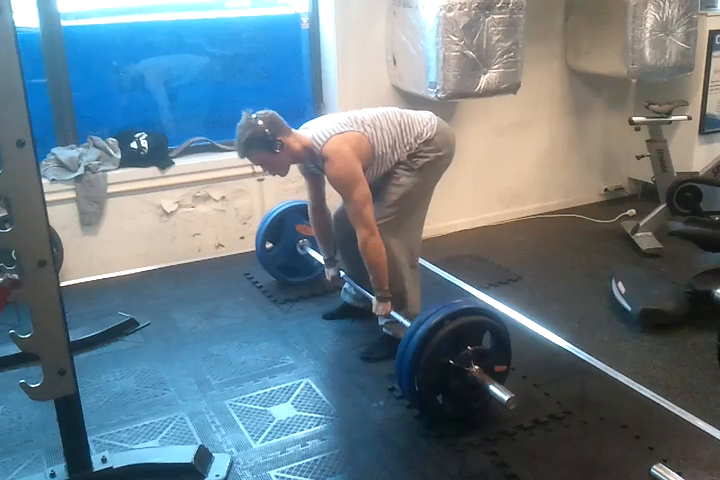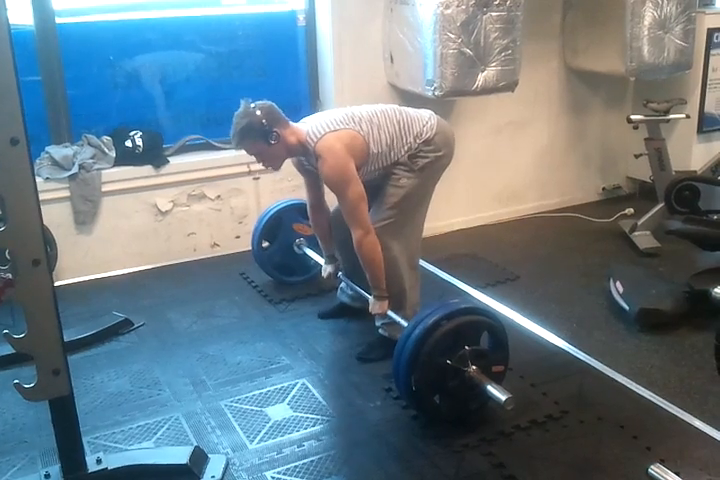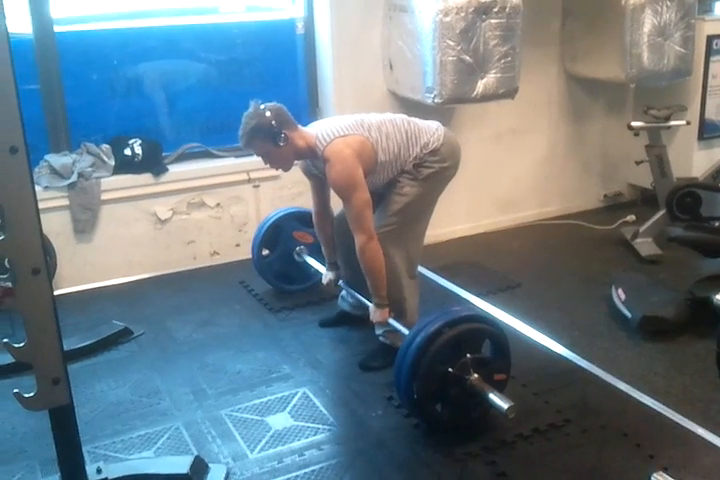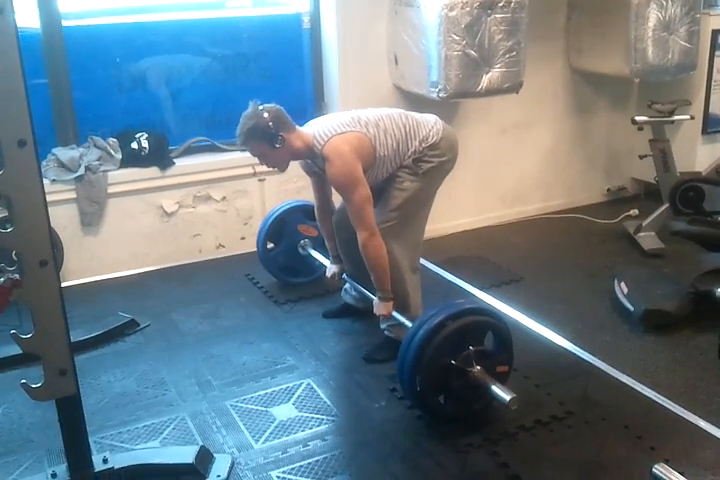
dt=0.7s
person 1, frame 1
left shoulder: (336, 156)
right shoulder: (304, 144)
left elbow: (368, 232)
right elbow: (317, 209)
left wrist: (382, 296)
right wrist: (329, 260)
left hip: (428, 143)
right hip: (399, 145)
left knee: (387, 231)
right knee: (344, 222)
left ankle: (399, 329)
right ankle: (359, 299)
person 1, frame 2
left shoulder: (330, 154)
right shoulder: (300, 146)
left elbow: (363, 231)
right elbow: (317, 207)
left wrist: (380, 295)
right wrist: (330, 258)
left hip: (428, 143)
right hip: (395, 146)
left knee: (386, 232)
right knee: (342, 221)
left ankle: (396, 330)
right ankle: (355, 298)
person 1, frame 3
left shoulder: (338, 159)
right shoulder: (309, 149)
left elbow: (366, 238)
right elbow: (321, 213)
left wrist: (380, 303)
right wrist: (331, 265)
left hip: (433, 153)
right hip: (402, 156)
left knee: (388, 239)
right knee: (344, 227)
left ankle: (398, 338)
right ankle: (355, 306)
person 1, frame 4
left shoulder: (338, 156)
right shoulder: (307, 143)
left elbow: (368, 234)
right elbow: (324, 208)
left wrist: (385, 296)
right wrist: (335, 259)
left hip: (431, 147)
right hip: (402, 149)
left knee: (390, 234)
right knee: (345, 222)
left ankle: (401, 331)
right ankle: (360, 298)
